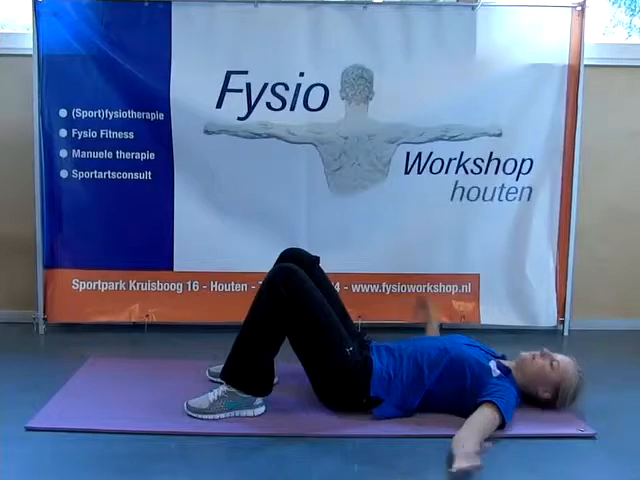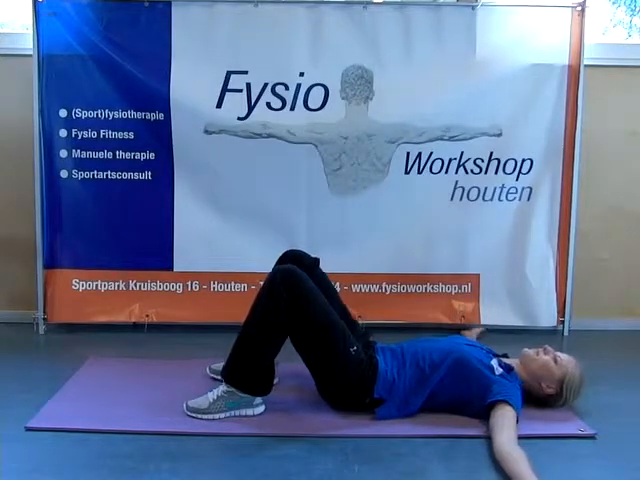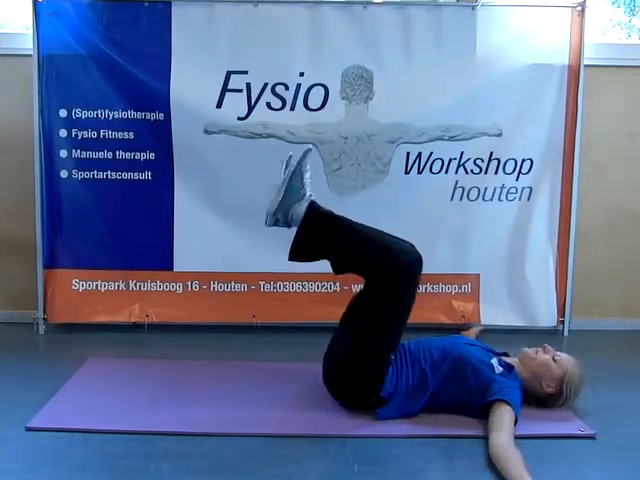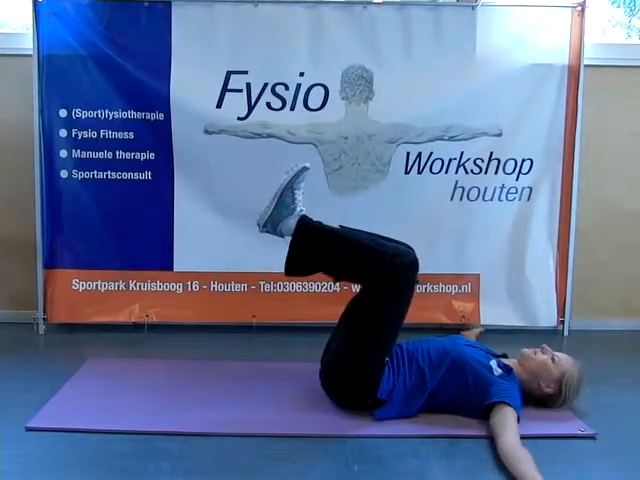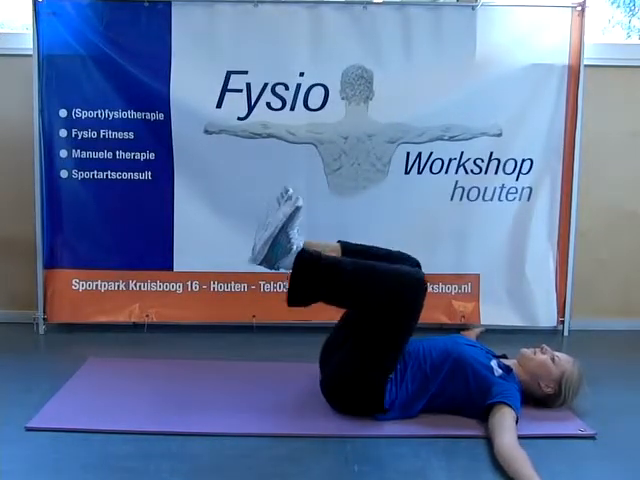
dt=1s
person 1, frame 1
left shoulder: (503, 392)
right shoulder: (495, 361)
left elbow: (473, 434)
left wrist: (463, 459)
right wrist: (430, 319)
left hip: (356, 383)
right hip: (366, 354)
left knee: (285, 281)
right knee: (295, 259)
left ankle: (243, 392)
right ankle: (250, 368)
person 1, frame 2
left shoulder: (507, 388)
right shoulder: (495, 361)
left elbow: (505, 444)
right wrist: (467, 338)
left hip: (359, 383)
right hip: (368, 354)
left knee: (286, 283)
right knee: (295, 261)
left ankle: (243, 391)
right ankle: (250, 365)
person 1, frame 3
left shoulder: (507, 388)
right shoulder: (496, 360)
left elbow: (500, 441)
left hip: (359, 381)
right hip: (354, 367)
left knee: (403, 263)
right knee: (399, 257)
left ankle: (302, 212)
right ankle: (300, 211)
person 1, frame 4
left shoulder: (506, 390)
right shoulder: (493, 360)
left elbow: (509, 443)
left hip: (356, 381)
right hip: (360, 368)
left knee: (399, 264)
right knee: (398, 259)
left ankle: (294, 225)
right ankle: (294, 222)
person 1, frame 5
left shoulder: (506, 389)
right shoulder: (490, 359)
left elbow: (505, 443)
left hip: (357, 388)
left knee: (408, 284)
right knee: (404, 268)
left ankle: (291, 257)
right ankle: (293, 250)
person 2, frame 1
left shoulder: (323, 133)
right shoulder: (389, 132)
left elbow: (269, 130)
right elbow: (443, 132)
left wrist: (219, 127)
right wrist: (487, 130)
person 2, frame 2
left shoulder: (324, 133)
right shoulder: (390, 132)
left elbow: (267, 130)
right elbow: (444, 131)
left wrist: (220, 127)
right wrist: (485, 130)
person 2, frame 3
left shoulder: (324, 133)
right shoulder: (390, 132)
left elbow: (267, 130)
right elbow: (443, 132)
left wrist: (220, 127)
right wrist: (485, 130)
person 2, frame 4
left shoulder: (324, 133)
right shoulder: (389, 132)
left elbow: (268, 130)
right elbow: (443, 131)
left wrist: (221, 127)
right wrist: (485, 131)
person 2, frame 5
left shoulder: (324, 133)
right shoulder: (389, 132)
left elbow: (268, 129)
right elbow: (443, 132)
left wrist: (221, 127)
right wrist: (485, 131)
